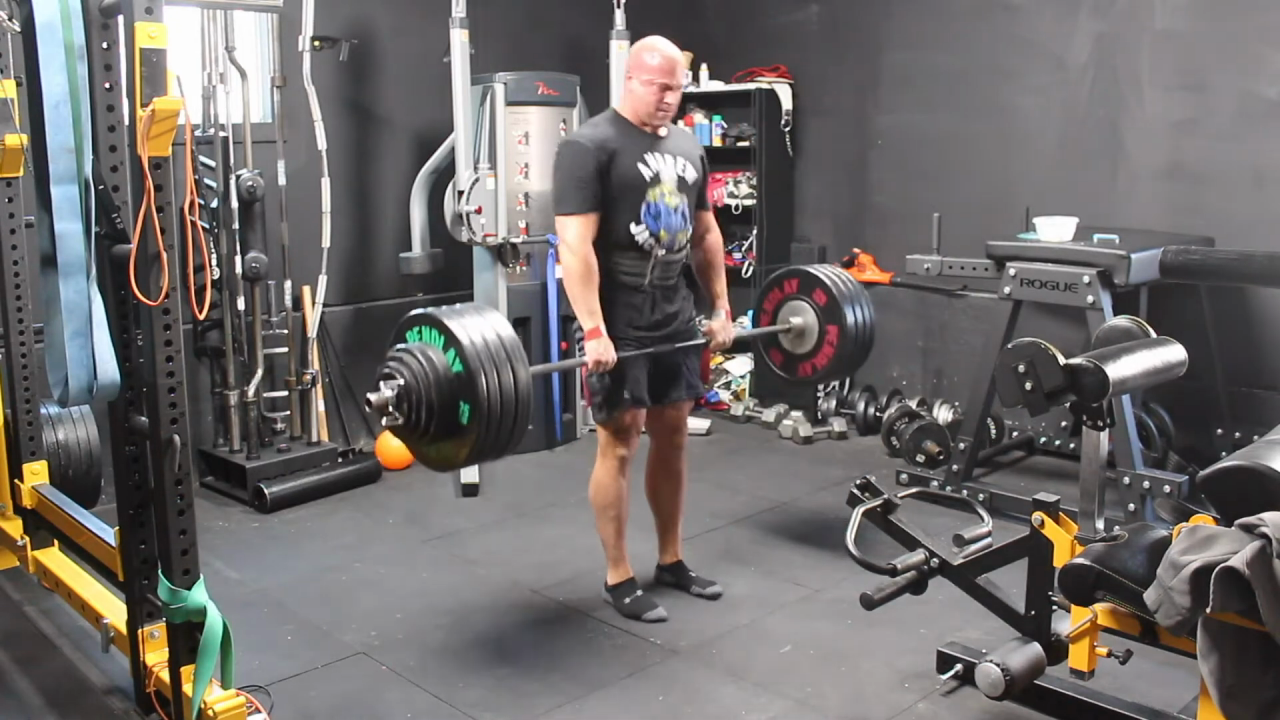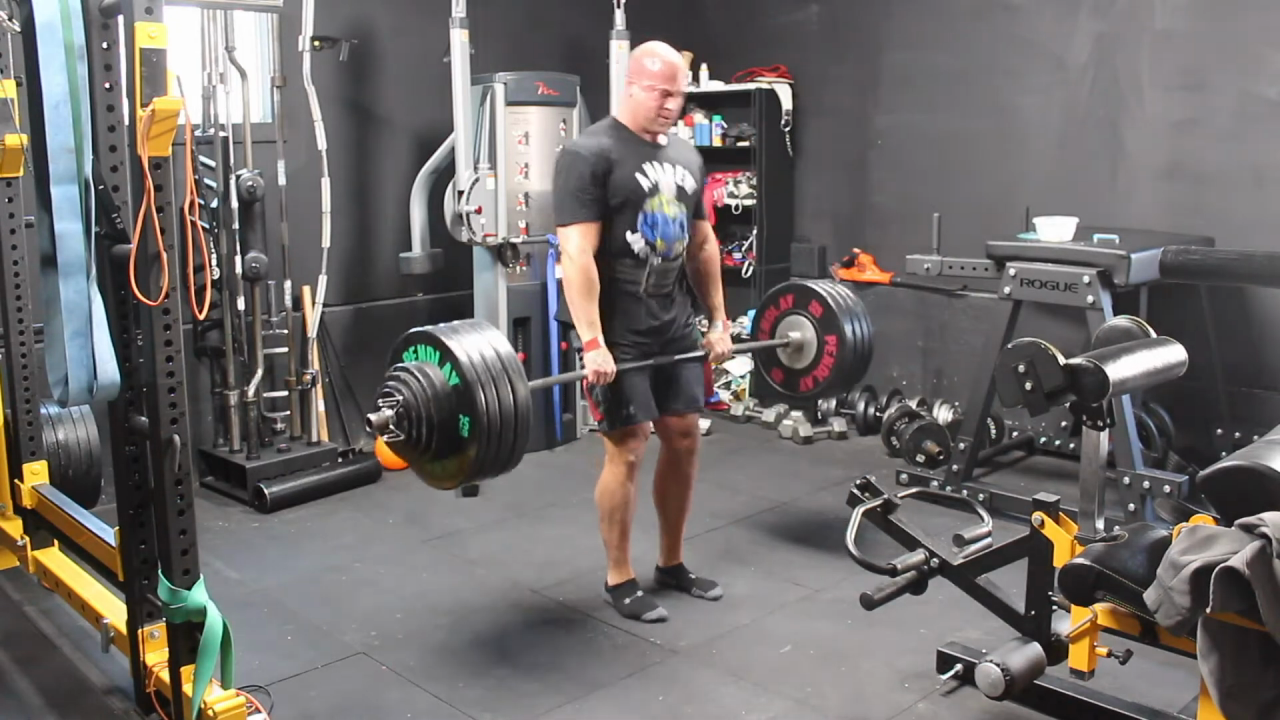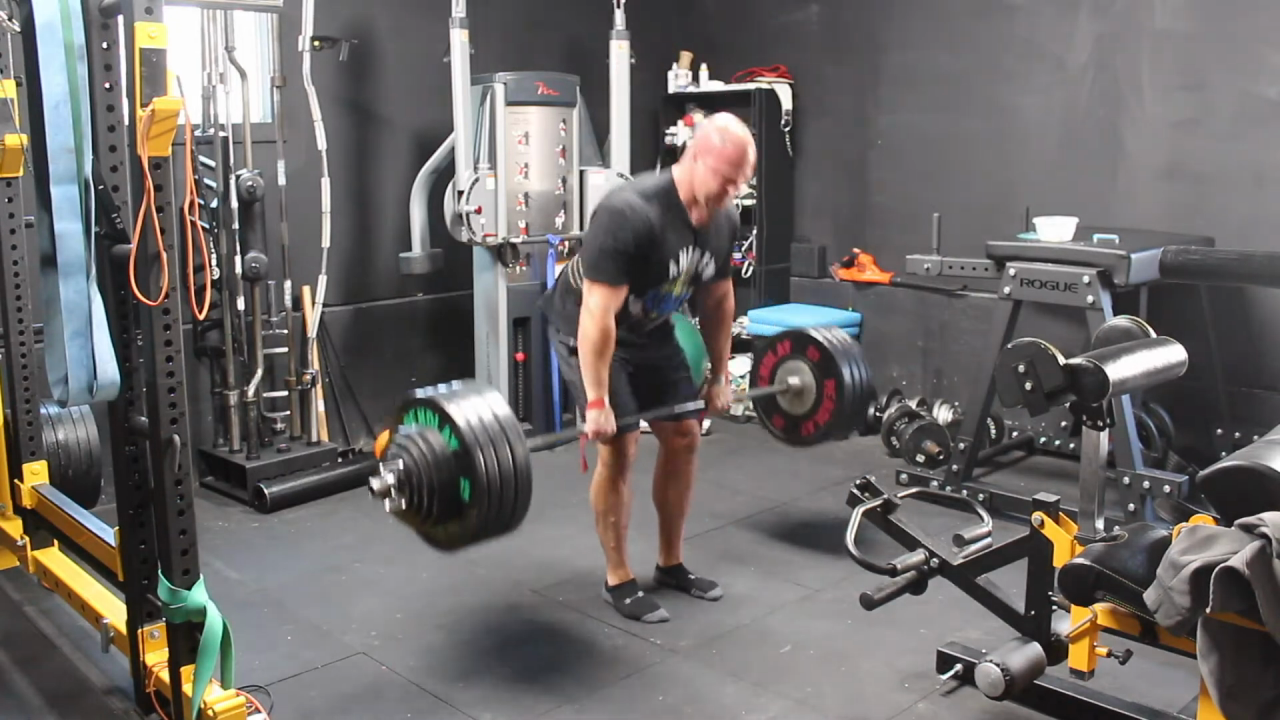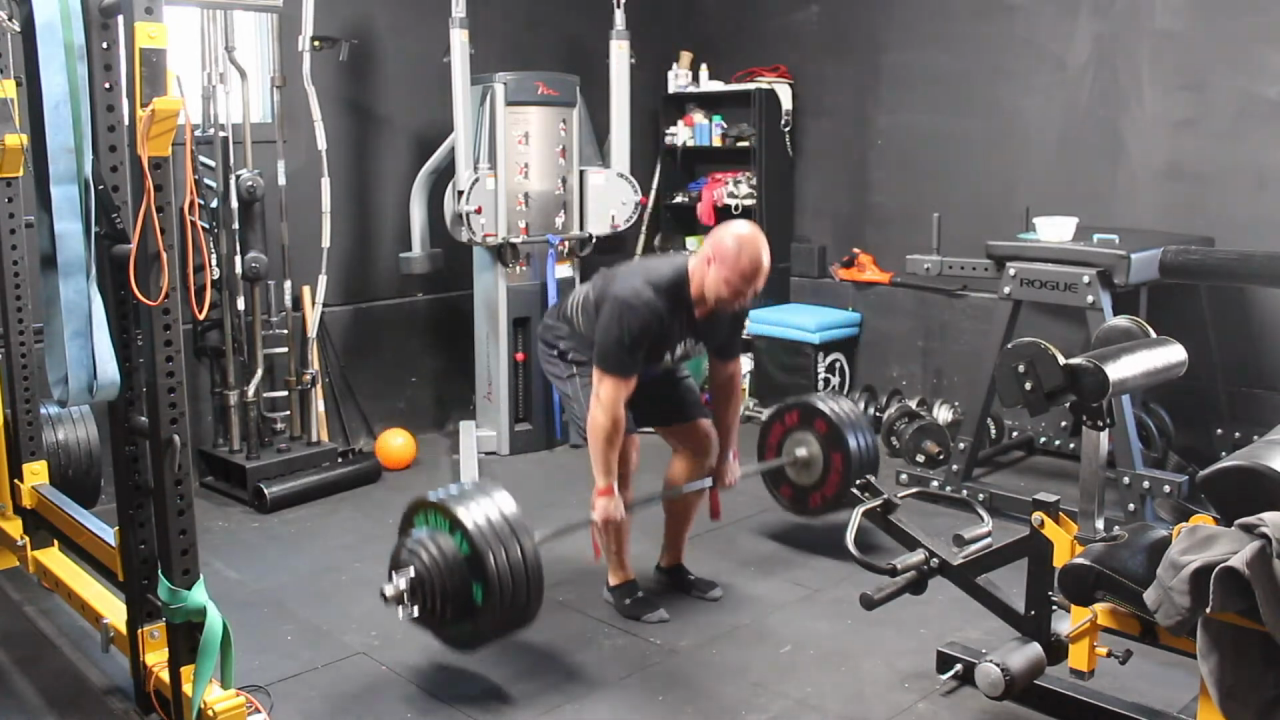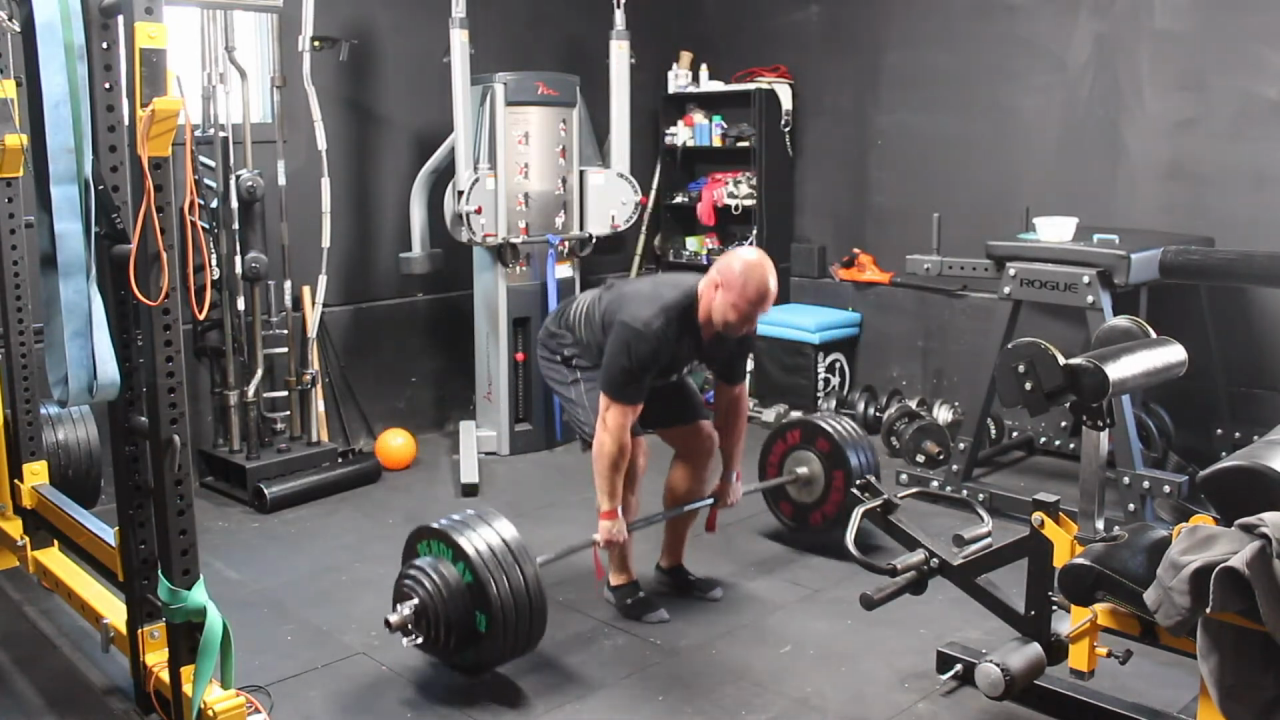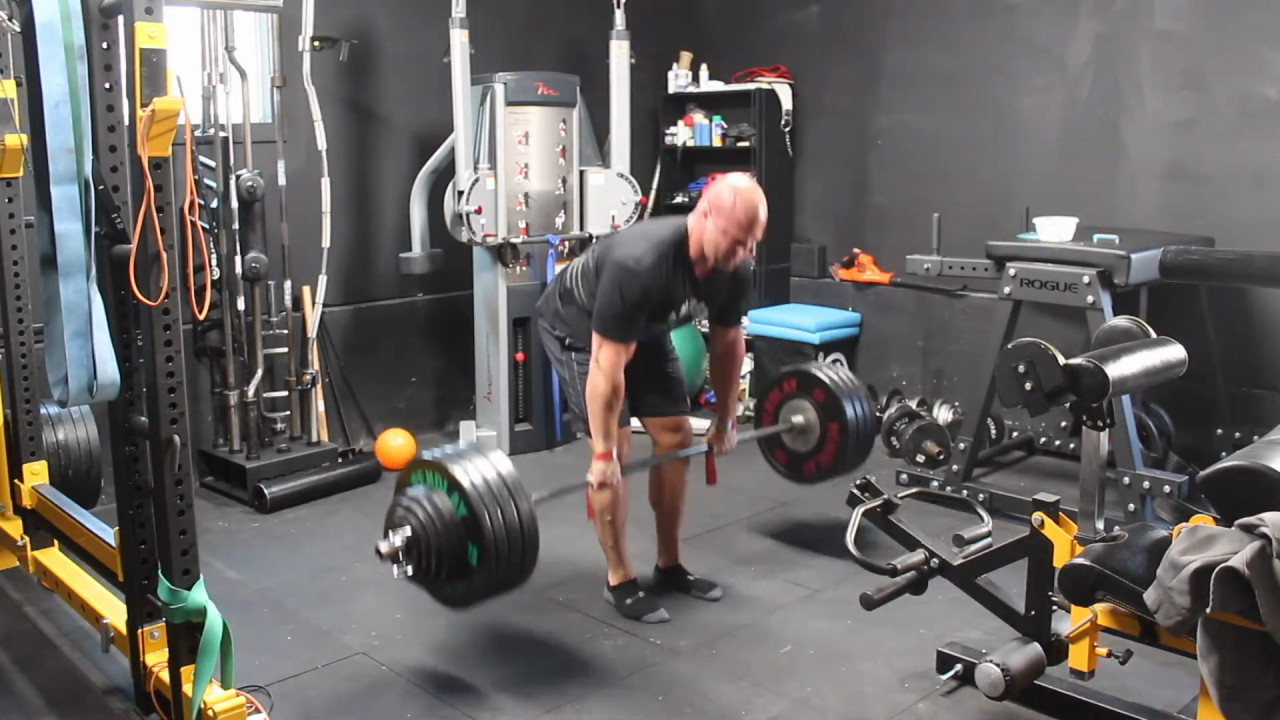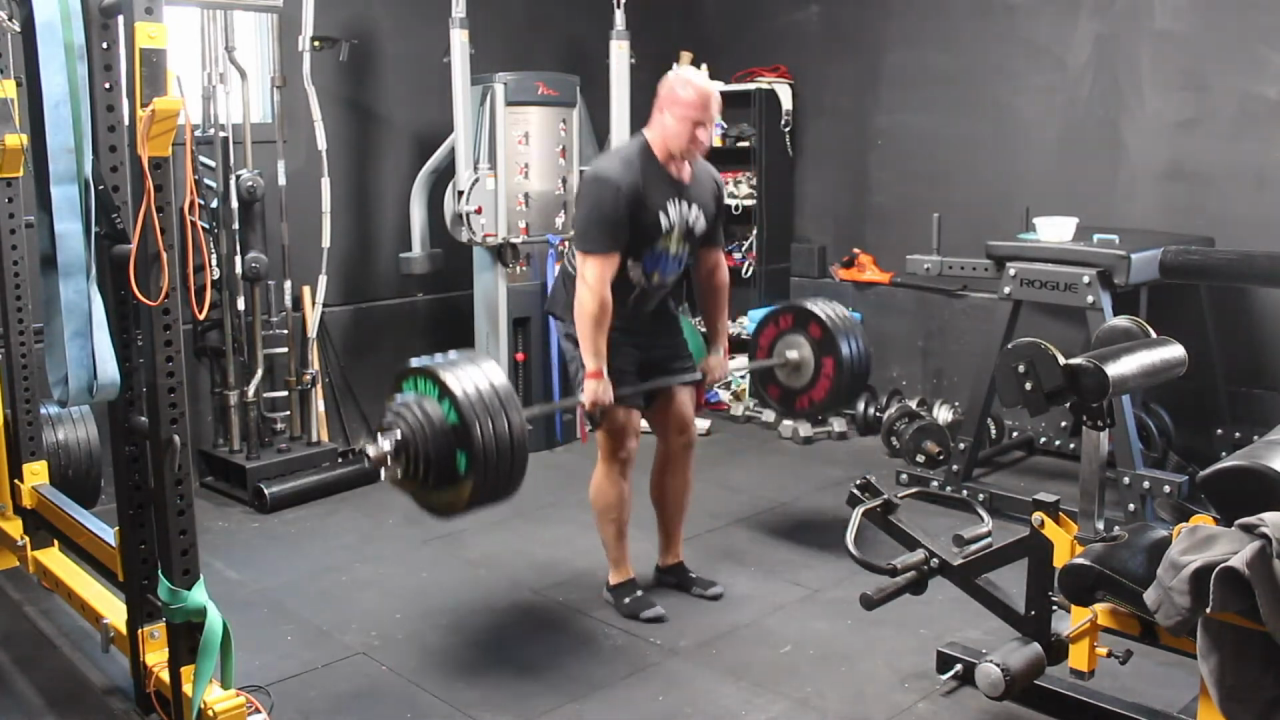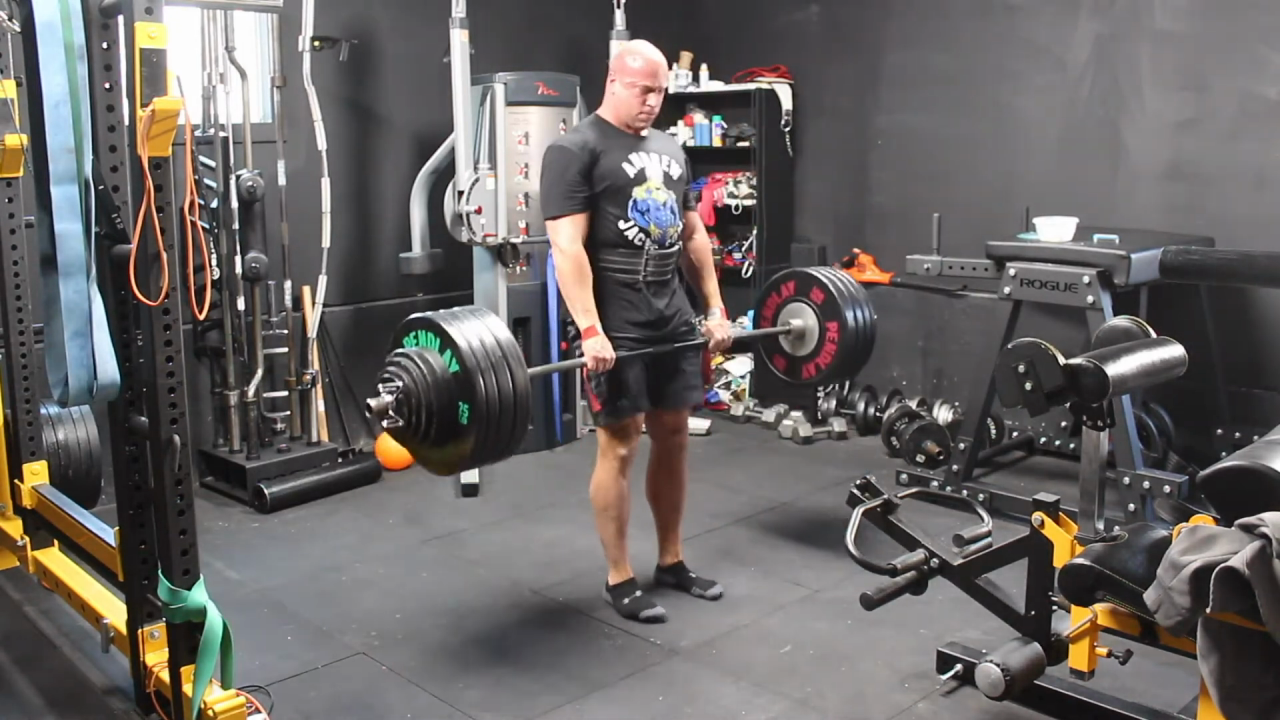
dt=0.3s
person 1, frame 1
left shoulder: (687, 147)
right shoulder: (589, 145)
left elbow: (707, 233)
right elbow: (575, 245)
left wrist: (721, 309)
right wrist: (593, 331)
left hip: (676, 318)
right hip: (617, 325)
left knee: (671, 439)
right knee: (619, 445)
left ankle: (671, 562)
right ankle: (619, 579)
person 1, frame 2
left shoulder: (685, 155)
right shoulder: (588, 154)
left elbow: (703, 243)
right elbow: (577, 255)
left wrist: (718, 320)
right wrist: (593, 343)
left hip: (675, 326)
right hip: (617, 332)
left knee: (683, 443)
right knee: (626, 451)
left ankle: (672, 564)
right ankle: (619, 580)
person 1, frame 3
left shoulder: (724, 219)
right shoulder: (629, 213)
left elbow: (717, 298)
right elbow: (598, 313)
left wrist: (719, 375)
right wrist: (596, 402)
left hip: (653, 331)
right hip: (589, 324)
left knee: (683, 437)
right knee: (617, 449)
left ankle: (670, 564)
right ankle: (618, 580)
person 1, frame 4
left shoulder: (730, 303)
right shoulder: (639, 301)
left elbow: (726, 376)
right elbow: (609, 402)
left wrist: (727, 453)
right wrist: (605, 492)
right hip: (575, 346)
left knee: (699, 440)
right knee: (622, 456)
left ankle: (671, 564)
right ankle: (620, 581)
person 1, frame 5
left shoulder: (735, 323)
right shoulder: (647, 326)
left elbow: (732, 398)
right elbow: (614, 427)
left wrist: (731, 476)
right wrist: (609, 515)
right hip: (576, 352)
left knee: (701, 443)
right knee: (631, 456)
left ankle: (671, 566)
right ankle: (621, 582)
person 1, frame 6
left shoulder: (733, 269)
right shoulder: (639, 264)
left elbow: (727, 344)
right elbow: (608, 367)
left wrist: (725, 420)
right wrist: (603, 455)
left hip: (645, 331)
right hip: (578, 327)
left knee: (676, 436)
right knee: (616, 448)
left ankle: (669, 565)
right ankle: (620, 580)
person 1, frame 7
left shoulder: (707, 182)
right shoulder: (614, 181)
left elbow: (712, 268)
right elbow: (594, 285)
left wrist: (718, 347)
right wrist: (594, 375)
left hip: (659, 318)
right hip: (602, 325)
left knee: (680, 438)
right knee: (619, 448)
left ankle: (672, 564)
right ankle: (620, 580)
person 1, frame 8
left shoulder: (668, 148)
right shoulder: (575, 150)
left elbow: (693, 233)
right elbow: (567, 246)
left wrist: (715, 309)
right wrist: (590, 330)
left hip: (674, 317)
right hip: (615, 325)
left knee: (673, 440)
right knee: (619, 446)
left ankle: (672, 563)
right ankle: (619, 579)
